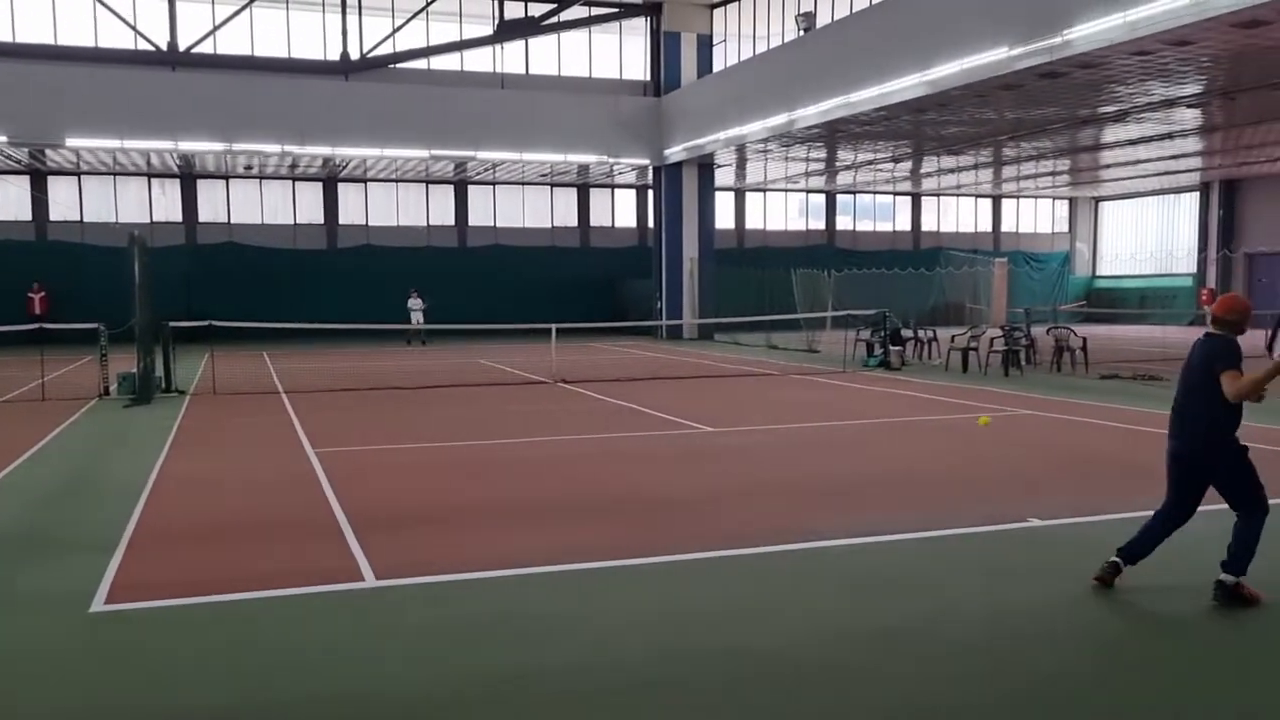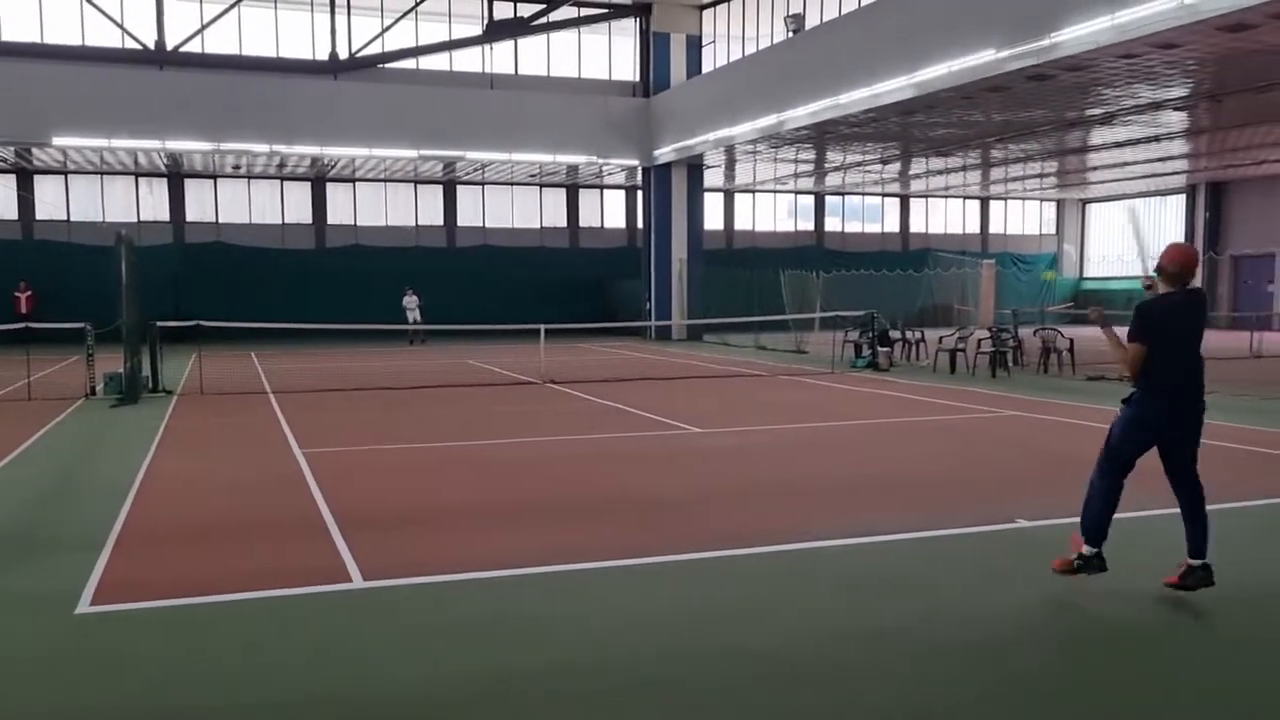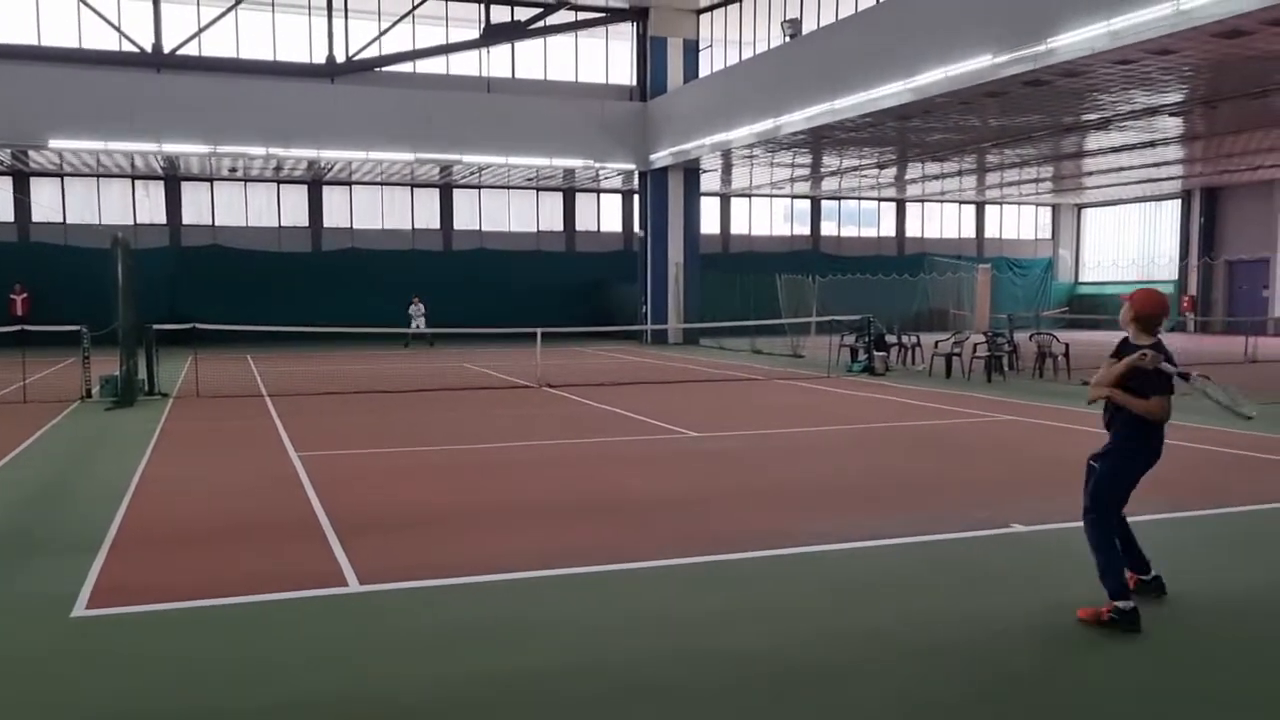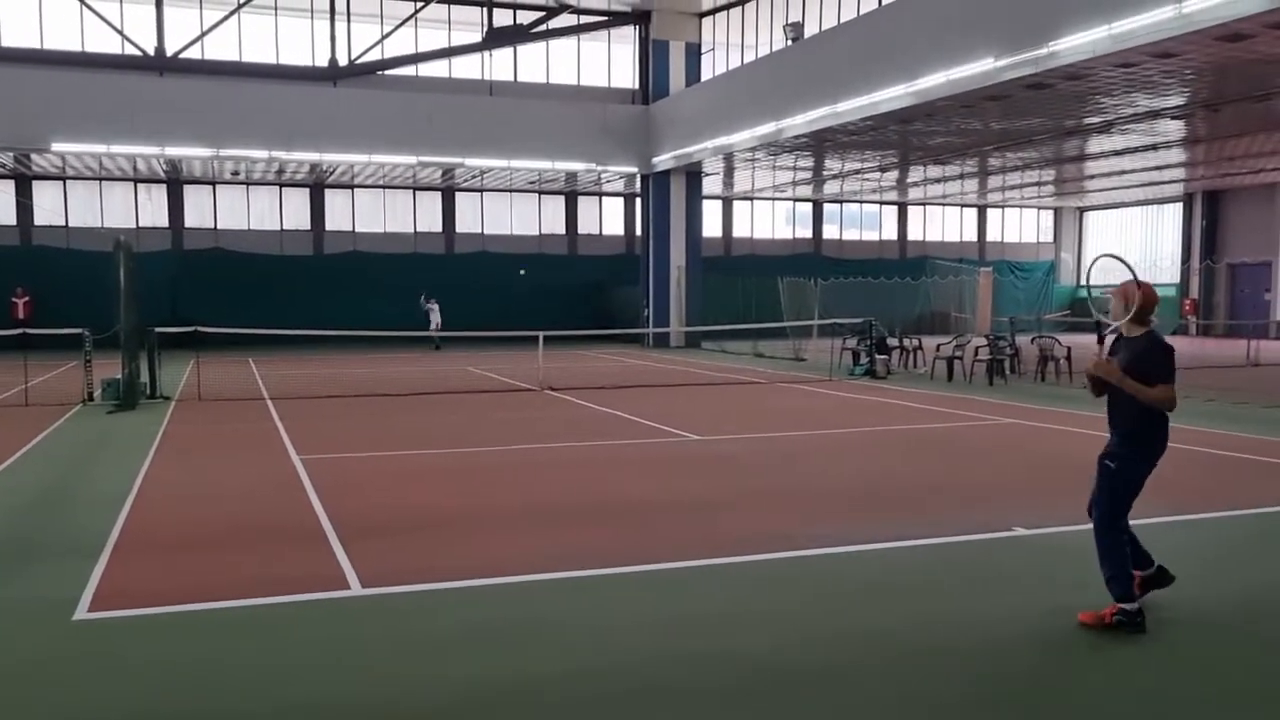
dt=0.3s
person 1, frame 1
left shoulder: (1202, 344)
right shoulder: (1227, 347)
right elbow: (1234, 394)
left wrist: (1251, 386)
left hip: (1181, 443)
right hip: (1217, 445)
left knee: (1175, 509)
right knee: (1253, 509)
left ankle: (1117, 562)
right ankle: (1230, 580)
person 1, frame 2
left shoulder: (1147, 310)
right shoulder: (1197, 300)
left elbow: (1130, 366)
left wrist: (1107, 332)
left hip: (1148, 405)
right hip: (1189, 408)
left knee: (1109, 471)
right knee: (1186, 482)
left ankle: (1089, 552)
right ankle: (1198, 564)
person 1, frame 3
left shoulder: (1154, 360)
right shoulder: (1128, 345)
left elbow: (1160, 413)
right elbow: (1098, 382)
left wrist: (1112, 393)
right wrist: (1128, 363)
left hip: (1130, 447)
right hip: (1128, 445)
left knee: (1097, 518)
right knee: (1107, 511)
left ankle: (1122, 606)
right ankle: (1144, 577)
person 1, frame 4
left shoulder: (1156, 348)
right shoulder: (1120, 342)
left elbow: (1166, 401)
right elbow: (1098, 392)
left wrist: (1116, 378)
right wrist: (1097, 376)
left hip: (1139, 445)
right hip: (1126, 441)
left knee: (1105, 518)
right knee: (1103, 511)
left ankle: (1127, 609)
right ankle: (1148, 571)
